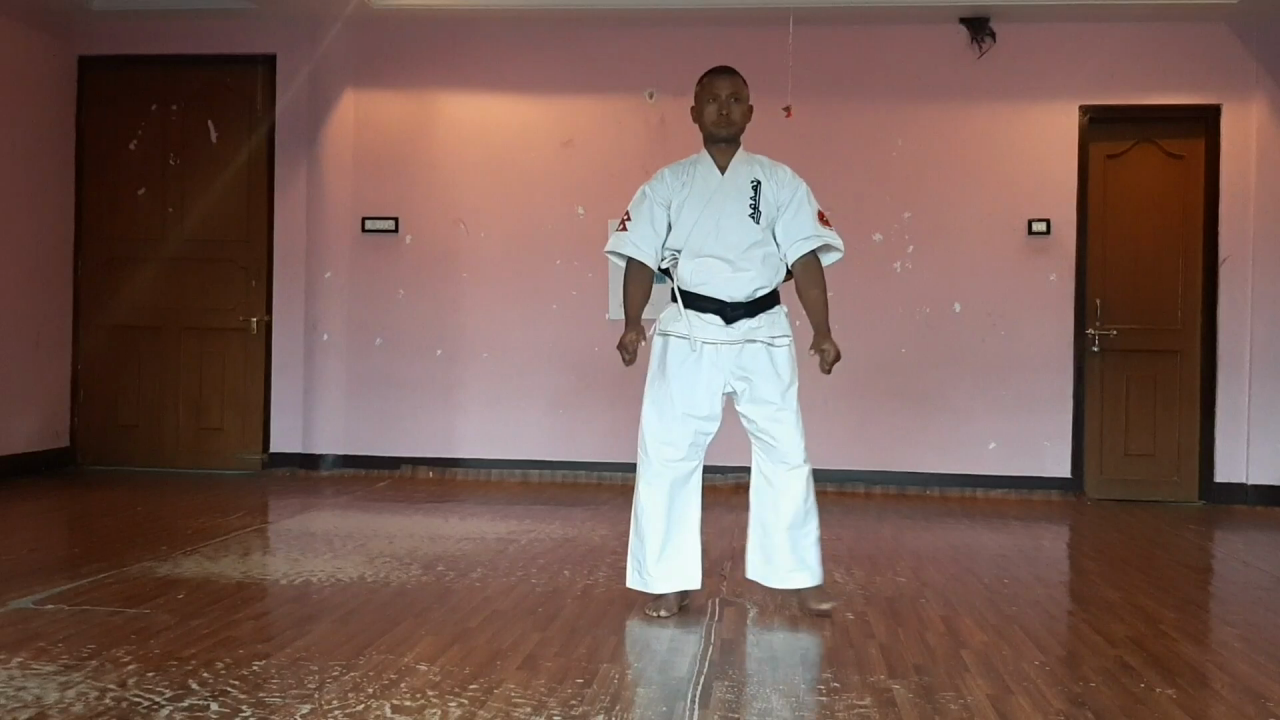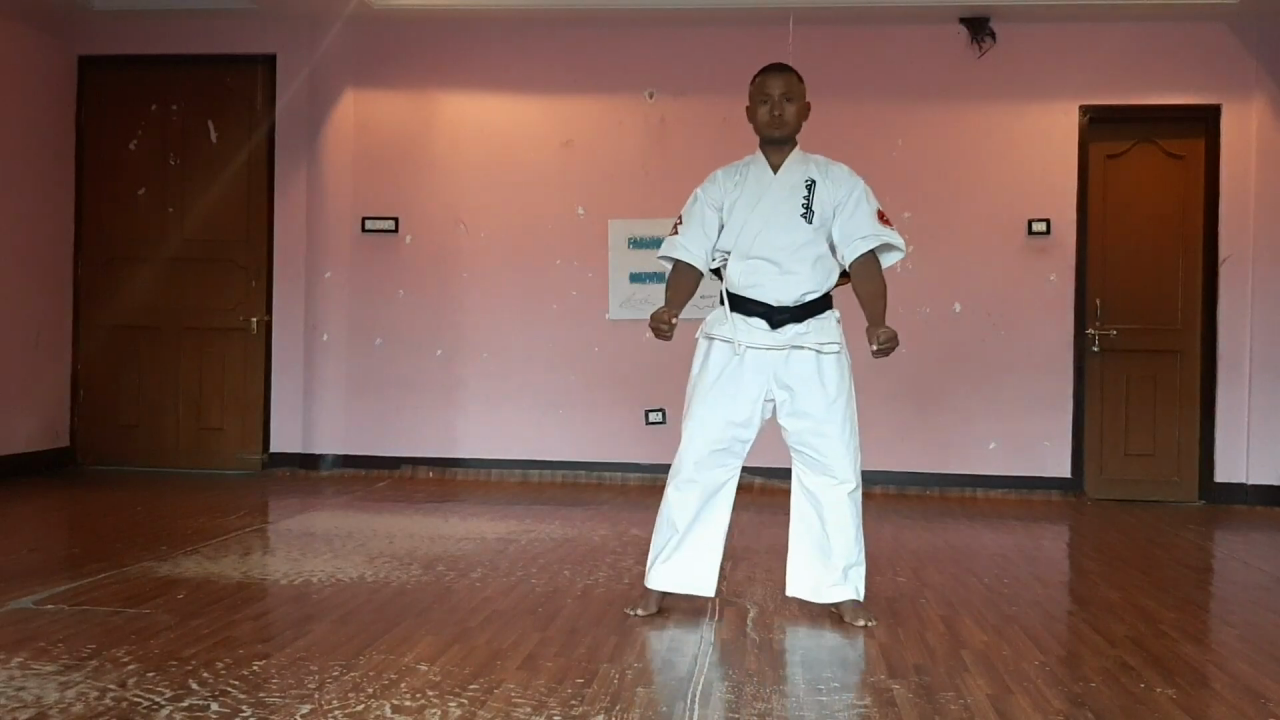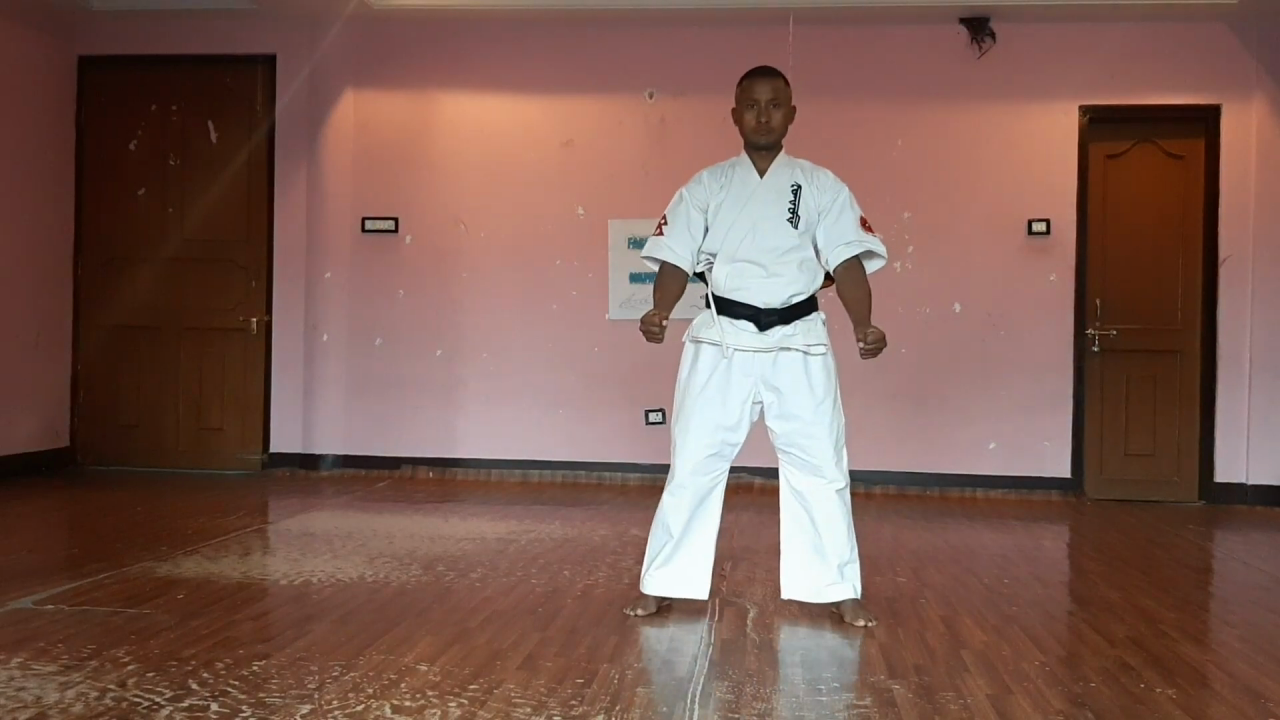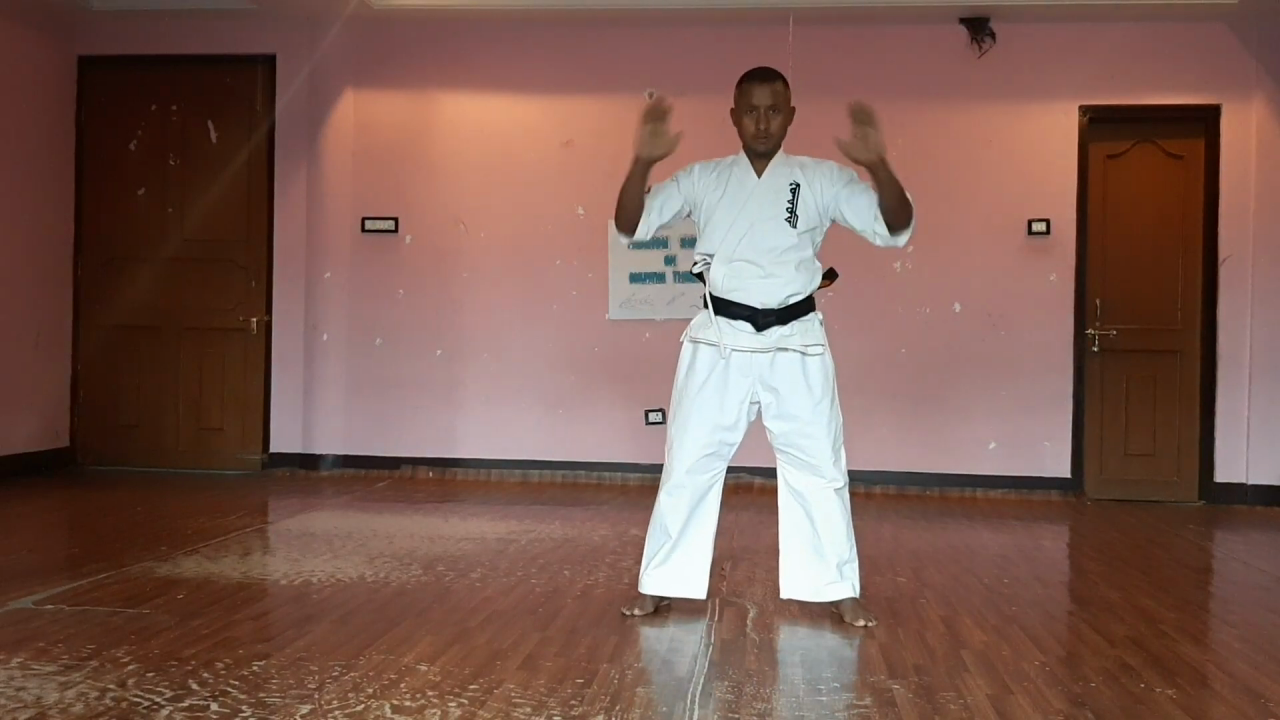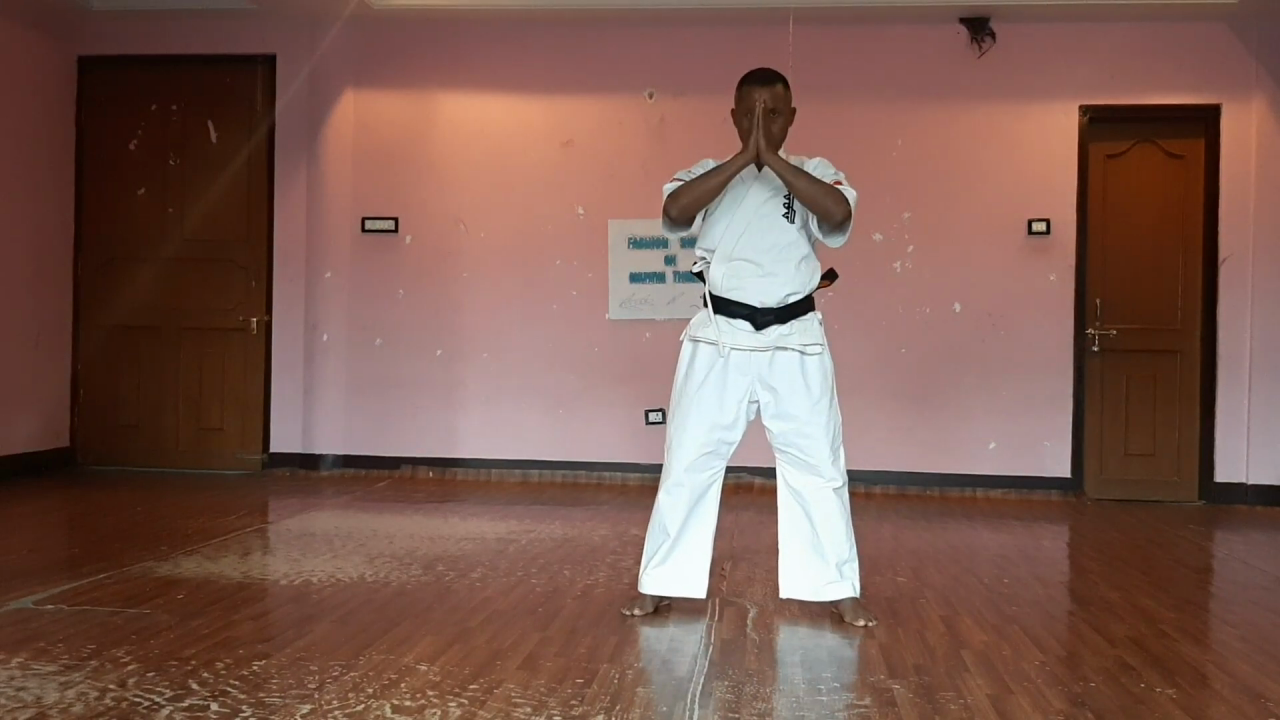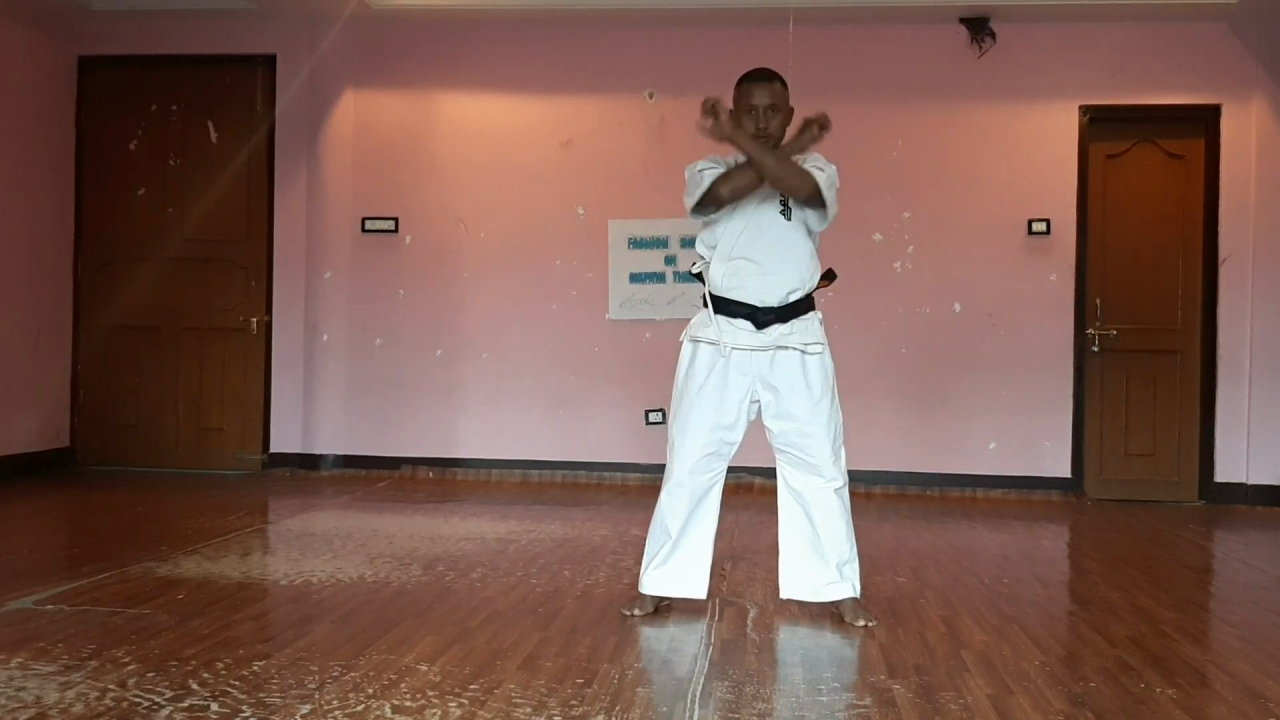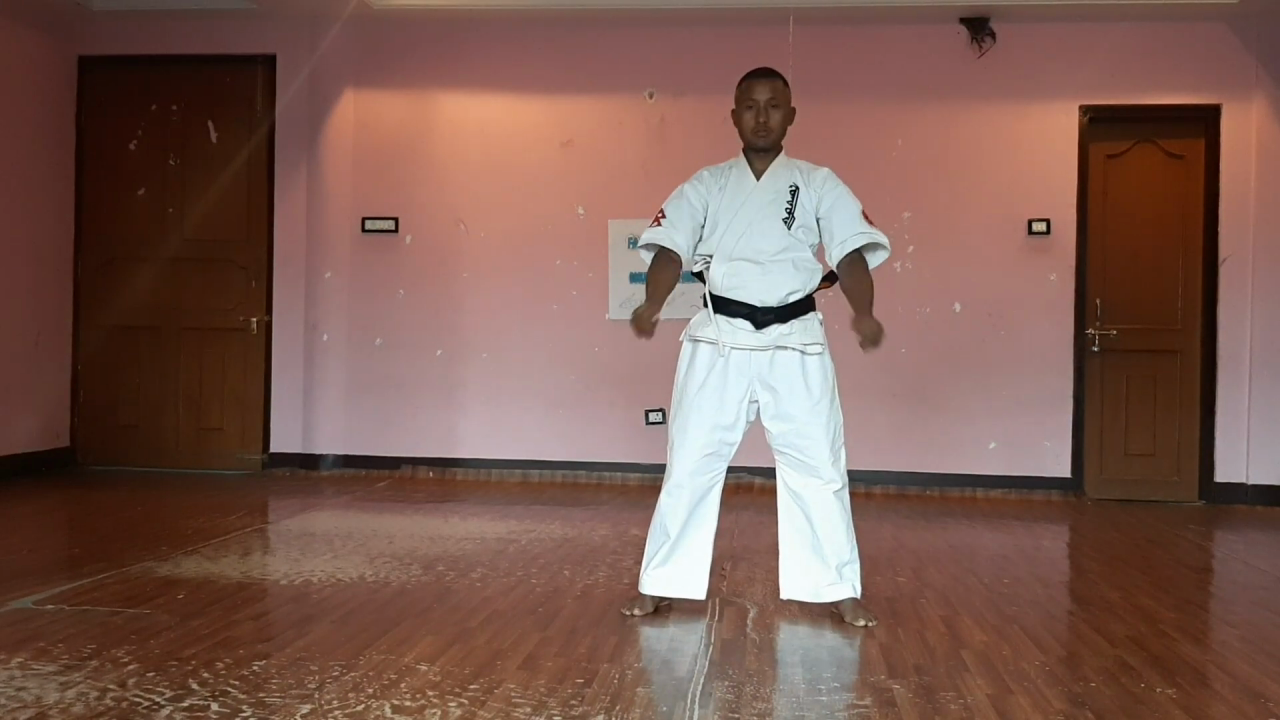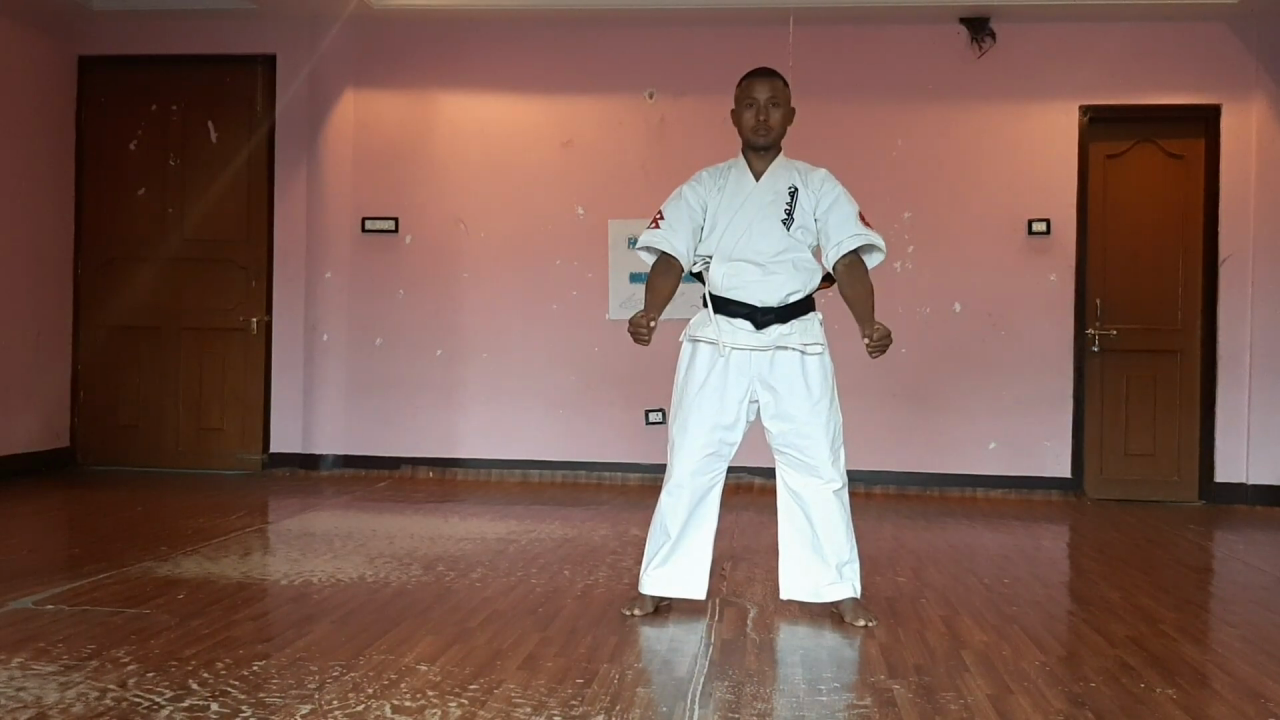
dt=0.5s
person 1, frame 1
left shoulder: (780, 181)
right shoulder: (668, 183)
left elbow: (805, 258)
right elbow: (640, 258)
left wrist: (822, 332)
right wrist: (633, 324)
left hip: (763, 334)
right hip: (689, 334)
left knee: (786, 455)
right knee: (668, 457)
left ankle: (799, 576)
right ankle: (667, 580)
person 1, frame 2
left shoulder: (837, 181)
right shoulder: (722, 184)
left elbow: (863, 256)
right elbow: (690, 258)
left wrist: (877, 323)
right wrist: (671, 310)
left hip: (812, 339)
right hip: (734, 337)
left knee: (833, 466)
right knee: (702, 459)
left ankle: (841, 590)
right ankle: (662, 582)
person 1, frame 3
left shoulder: (822, 186)
right shoulder: (705, 186)
left elbow: (847, 260)
right elbow: (675, 259)
left wrist: (863, 325)
right wrist: (660, 311)
left hip: (798, 340)
right hip: (721, 339)
left knee: (820, 467)
right knee: (694, 465)
left ankle: (840, 591)
right ankle: (661, 584)
person 1, frame 4
left shoulder: (821, 178)
right shoulder: (703, 175)
left elbow: (894, 225)
right elbow: (630, 223)
left wrist: (878, 166)
right wrist: (642, 162)
left hip: (795, 340)
right hip: (718, 339)
left knee: (818, 465)
right knee: (689, 464)
left ankle: (840, 591)
right ankle: (658, 584)
person 1, frame 5
left shoulder: (814, 173)
right shoulder: (709, 174)
left elbow: (838, 218)
right elbow: (674, 212)
left wrist: (773, 159)
right wrist: (744, 157)
left hip: (794, 339)
right hip: (719, 337)
left knee: (818, 465)
right knee: (688, 462)
left ankle: (839, 589)
right ankle: (658, 584)
person 1, frame 6
left shoulder: (813, 165)
right shoulder: (710, 166)
left elbow: (808, 194)
right elbow: (721, 199)
left wrist: (742, 143)
right wrist: (790, 148)
left hip: (794, 338)
right hip: (719, 337)
left knee: (818, 465)
right knee: (691, 463)
left ankle: (838, 589)
right ankle: (659, 584)
person 1, frame 7
left shoulder: (819, 184)
right shoulder: (705, 185)
left elbow: (853, 251)
right elbow: (667, 252)
left wrist: (863, 312)
right wrist: (651, 304)
left hip: (795, 340)
right hip: (719, 339)
left knee: (818, 467)
right knee: (691, 464)
left ankle: (840, 590)
right ankle: (660, 584)
person 1, frame 8
left shoulder: (817, 186)
right shoulder: (704, 187)
left elbow: (847, 259)
right elbow: (671, 256)
left wrist: (867, 322)
right wrist: (649, 314)
left hip: (795, 341)
right hip: (718, 340)
left knee: (817, 467)
right knee: (691, 464)
left ankle: (840, 590)
right ankle: (659, 584)
